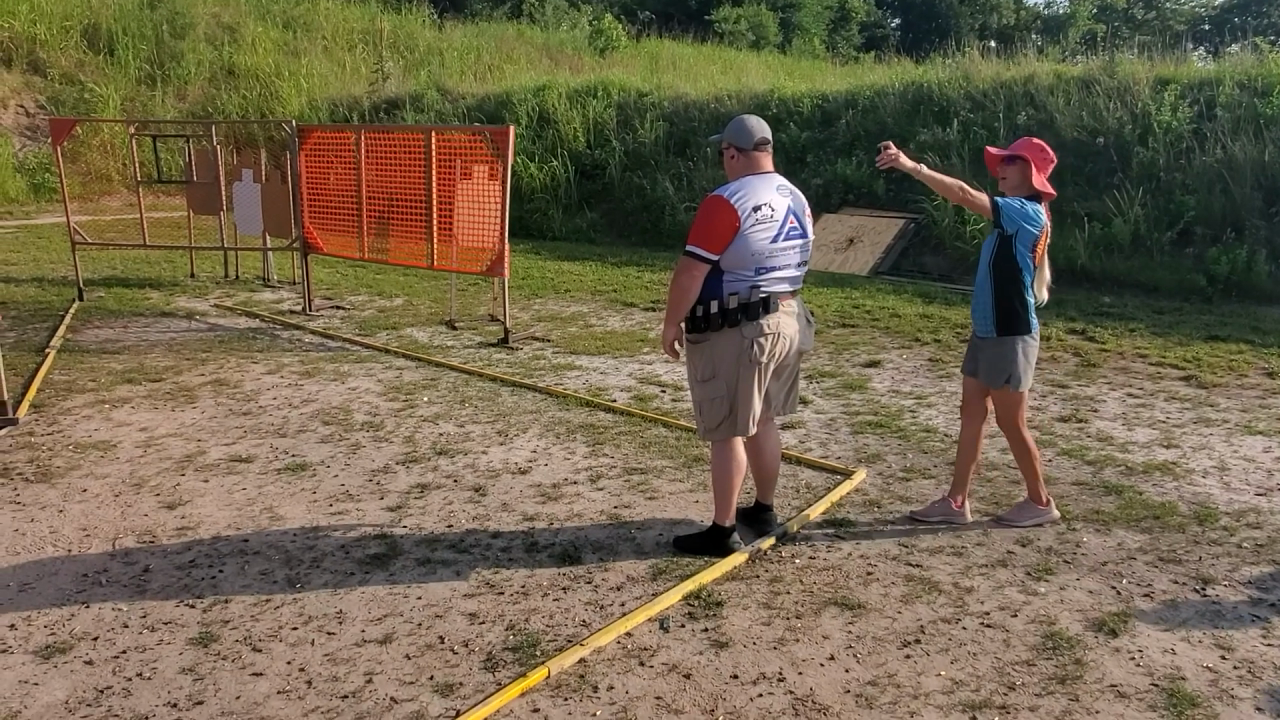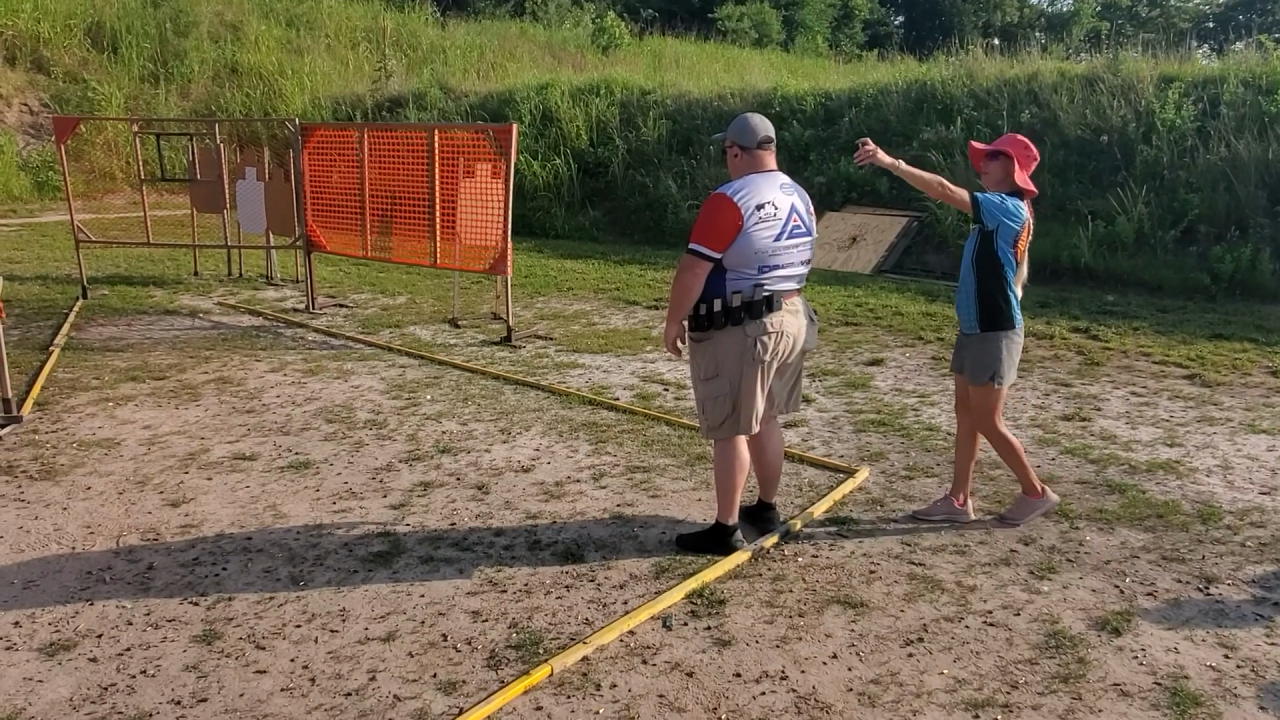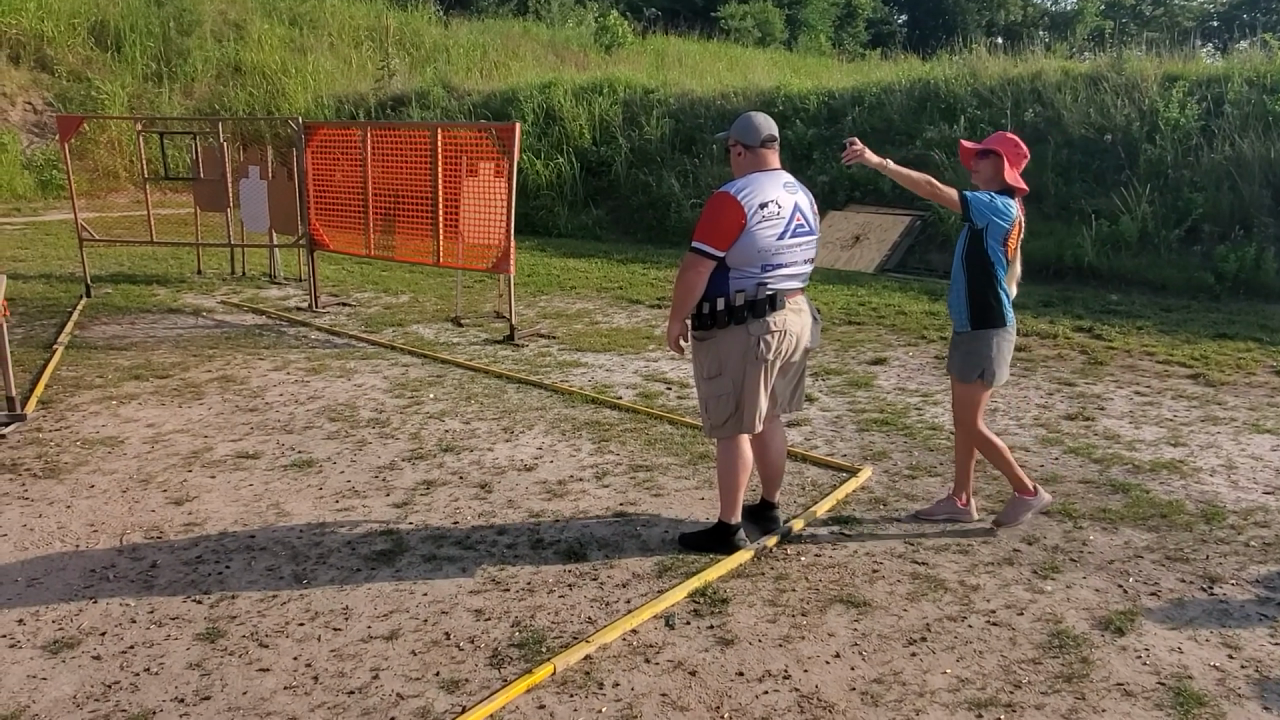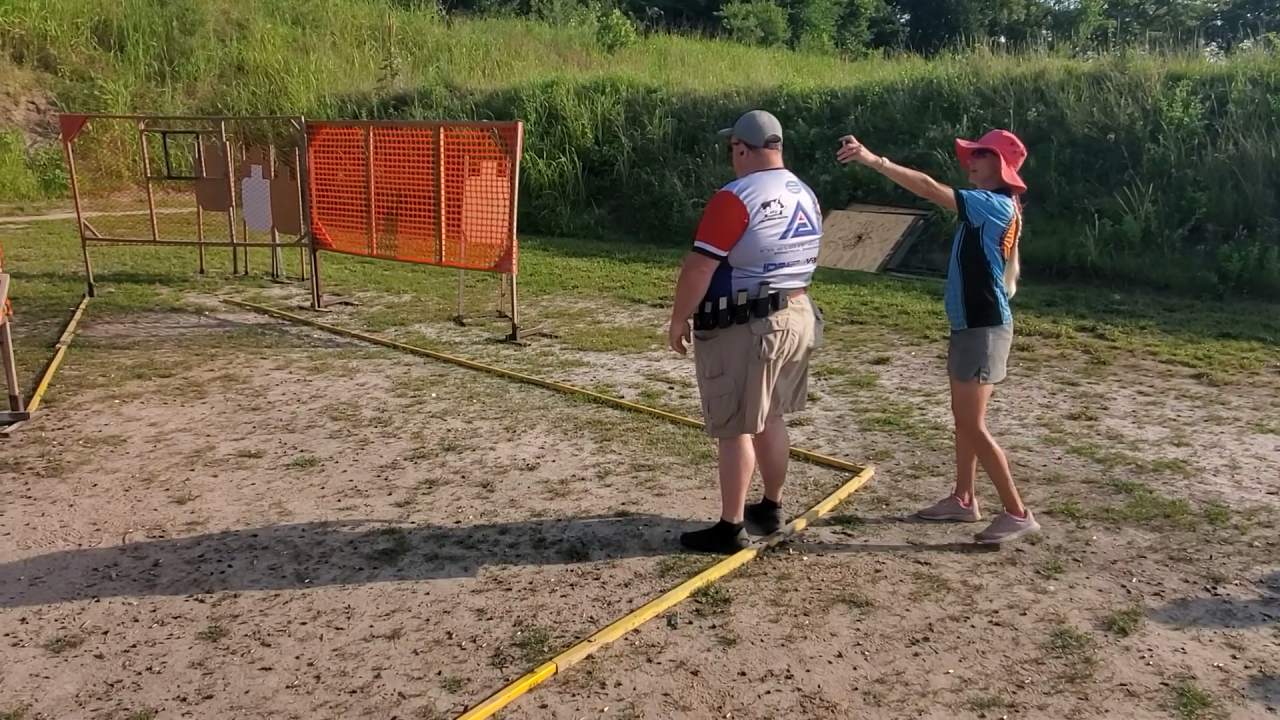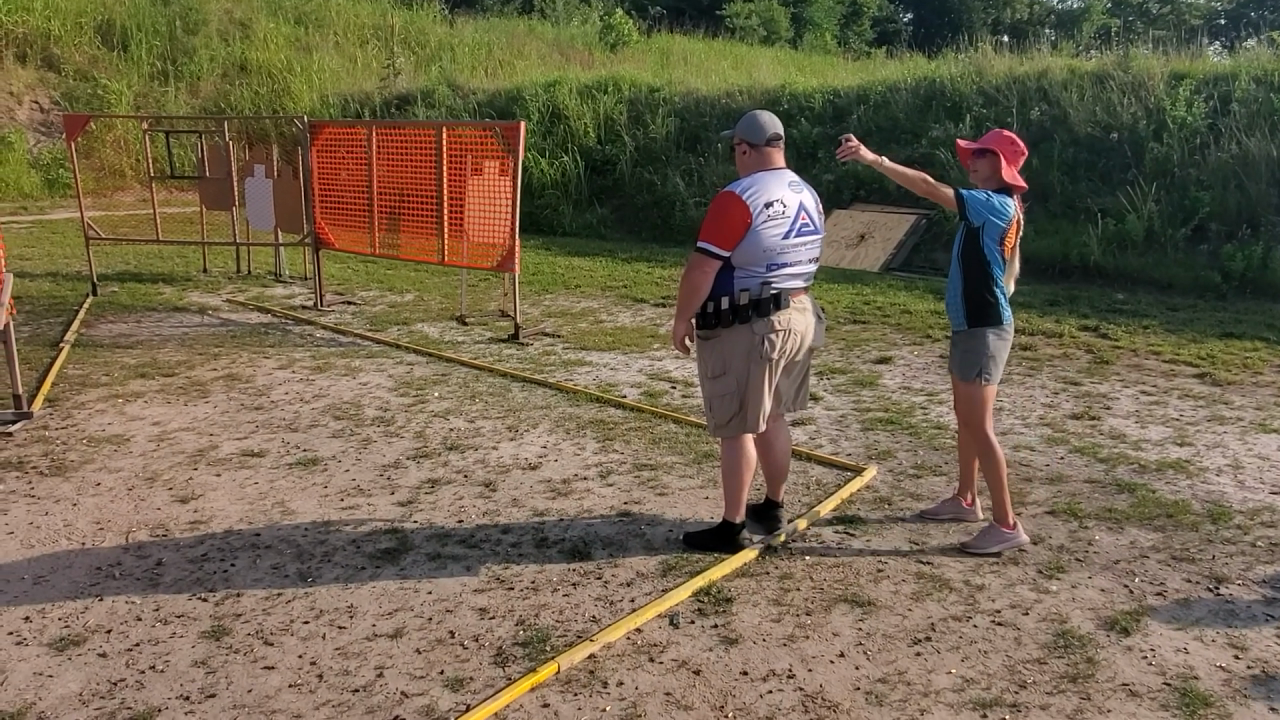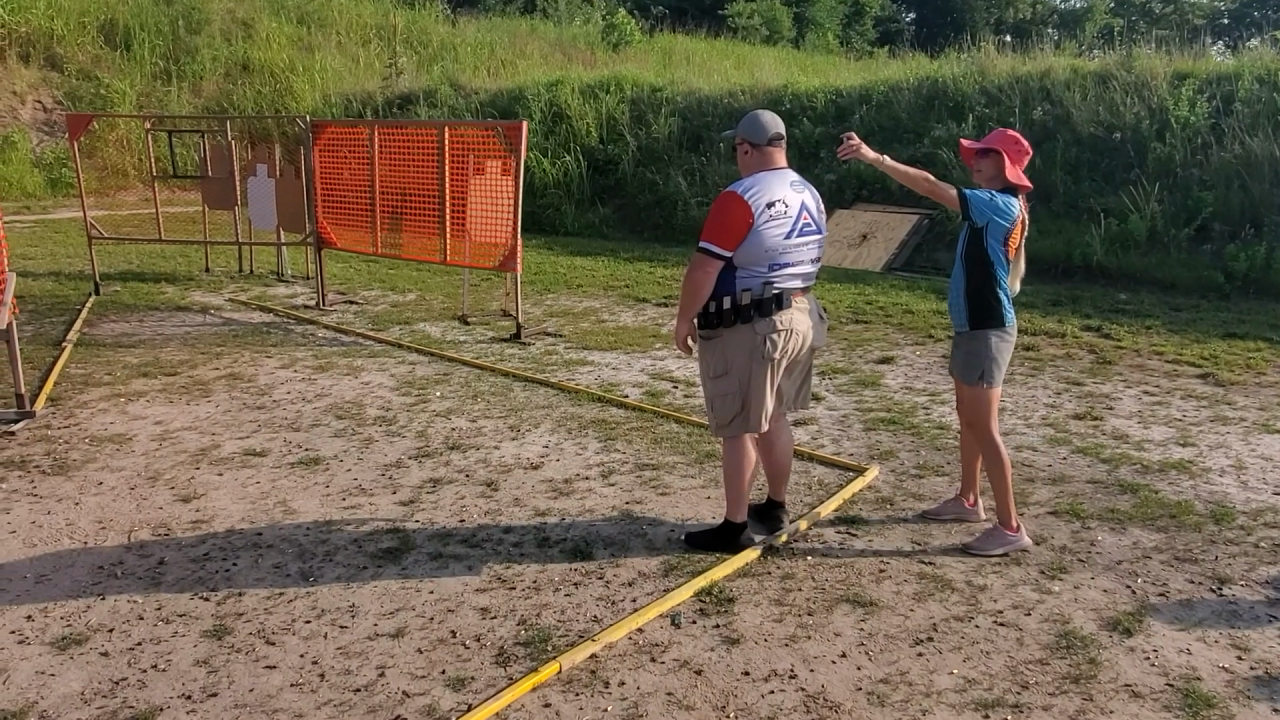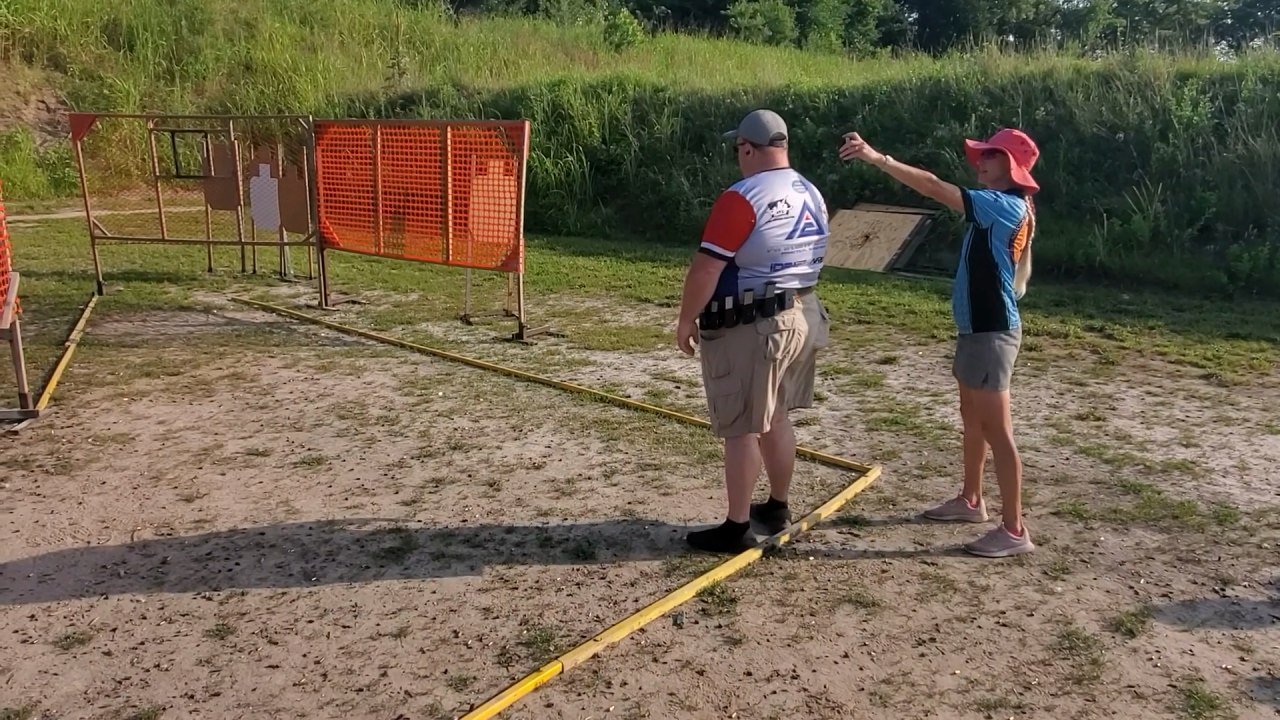
dt=0.2s
person 1, frame 1
left shoulder: (726, 201)
right shoulder: (797, 200)
left elbow: (691, 271)
left wrist: (672, 323)
left hip: (735, 331)
right hip: (787, 321)
left knee: (727, 431)
right knee: (762, 421)
left ankle: (723, 531)
right ankle: (763, 510)
person 1, frame 2
left shoulder: (729, 200)
right shoulder: (800, 198)
left elbow: (693, 269)
left wrist: (674, 321)
left hip: (738, 329)
right hip: (791, 318)
left knee: (730, 430)
right knee: (765, 419)
left ankle: (726, 529)
right ankle: (766, 509)
person 1, frame 3
left shoulder: (733, 198)
right shoulder: (803, 197)
left elbow: (696, 267)
left wrist: (677, 319)
left hip: (741, 327)
right hip: (795, 316)
left knee: (733, 428)
right knee: (768, 419)
left ankle: (728, 527)
right ankle: (769, 508)
person 1, frame 4
left shoulder: (736, 197)
right shoulder: (806, 196)
left elbow: (699, 267)
left wrist: (679, 318)
left hip: (744, 327)
right hip: (798, 316)
left knee: (735, 428)
right knee: (770, 418)
left ankle: (731, 527)
right ankle: (771, 508)
person 1, frame 5
left shoulder: (738, 197)
right shoulder: (808, 195)
left elbow: (702, 267)
left wrist: (682, 319)
left hip: (746, 326)
right hip: (800, 316)
left knee: (737, 428)
right knee: (772, 418)
left ankle: (733, 527)
right ankle: (773, 508)
person 1, frame 6
left shoulder: (740, 198)
right shoulder: (810, 195)
left elbow: (704, 267)
left wrist: (684, 319)
left hip: (747, 327)
right hip: (800, 317)
left knee: (739, 428)
right knee: (774, 417)
left ankle: (734, 527)
right ankle: (775, 507)
person 1, frame 7
left shoulder: (743, 198)
right shoulder: (813, 195)
left elbow: (706, 268)
left wrist: (687, 319)
left hip: (750, 326)
right hip: (802, 316)
left knee: (741, 428)
right knee: (776, 417)
left ankle: (737, 527)
right ankle: (778, 506)
person 2, frame 1
left shoulder: (1028, 213)
right shoulder: (1014, 216)
left elbow: (964, 195)
left wrist: (911, 165)
left hip: (1010, 337)
right hip: (987, 333)
left knee: (1010, 423)
right knee: (972, 415)
left ankle: (1040, 502)
right ankle: (956, 501)
person 2, frame 2
left shoulder: (1009, 209)
right shoulder: (999, 211)
left elbow: (944, 191)
left wrist: (891, 162)
left hip: (995, 333)
right hip: (975, 329)
left knee: (987, 422)
right knee: (965, 415)
left ankle: (1035, 492)
right ankle: (959, 499)
person 2, frame 3
left shoulder: (999, 206)
right shoulder: (993, 208)
left elbow: (934, 190)
left wrist: (878, 162)
left hip: (987, 330)
right hip: (970, 327)
left knee: (971, 424)
right knee: (962, 418)
left ankle: (1027, 492)
right ankle: (962, 499)
person 2, frame 4
left shoulder: (995, 205)
right shoulder: (990, 206)
left elbow: (929, 188)
left wrist: (874, 160)
left hip: (984, 329)
right hip: (968, 326)
left knee: (973, 425)
right knee: (962, 417)
left ankle: (1016, 513)
right ankle: (964, 499)
person 2, frame 5
left shoulder: (997, 205)
right shoulder: (990, 206)
left elbow: (929, 188)
left wrist: (873, 158)
left hip: (985, 329)
right hip: (970, 325)
left knee: (979, 426)
right knee: (965, 417)
left ankle: (1007, 524)
right ankle: (965, 499)
person 2, frame 6
left shoulder: (1001, 204)
right shoulder: (993, 206)
left elbow: (931, 187)
left wrist: (874, 158)
left hip: (988, 330)
right hip: (972, 326)
left knee: (984, 428)
right knee: (968, 418)
left ankle: (1010, 527)
right ankle: (968, 500)
person 2, frame 7
left shoulder: (1006, 206)
right shoulder: (998, 206)
left elbow: (935, 187)
left wrist: (877, 158)
left hip: (992, 332)
right hip: (976, 328)
left knee: (996, 430)
right knee: (972, 418)
left ankle: (1014, 530)
right ankle: (971, 500)
